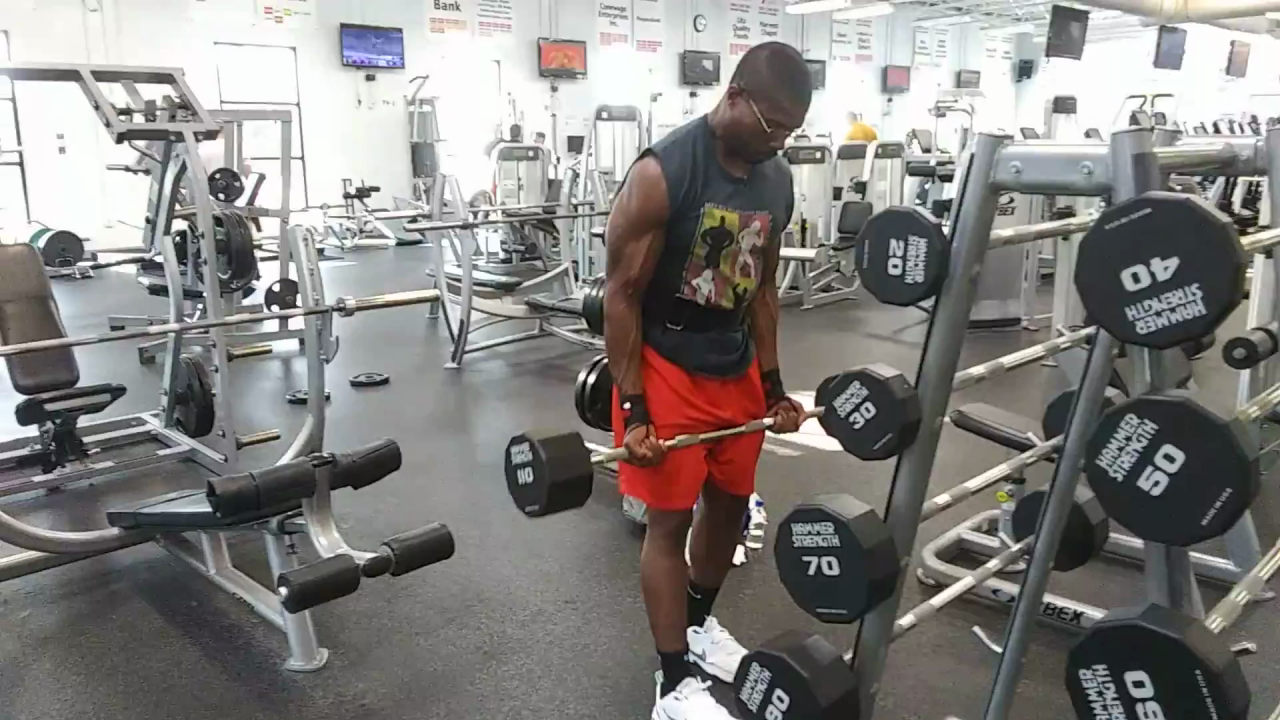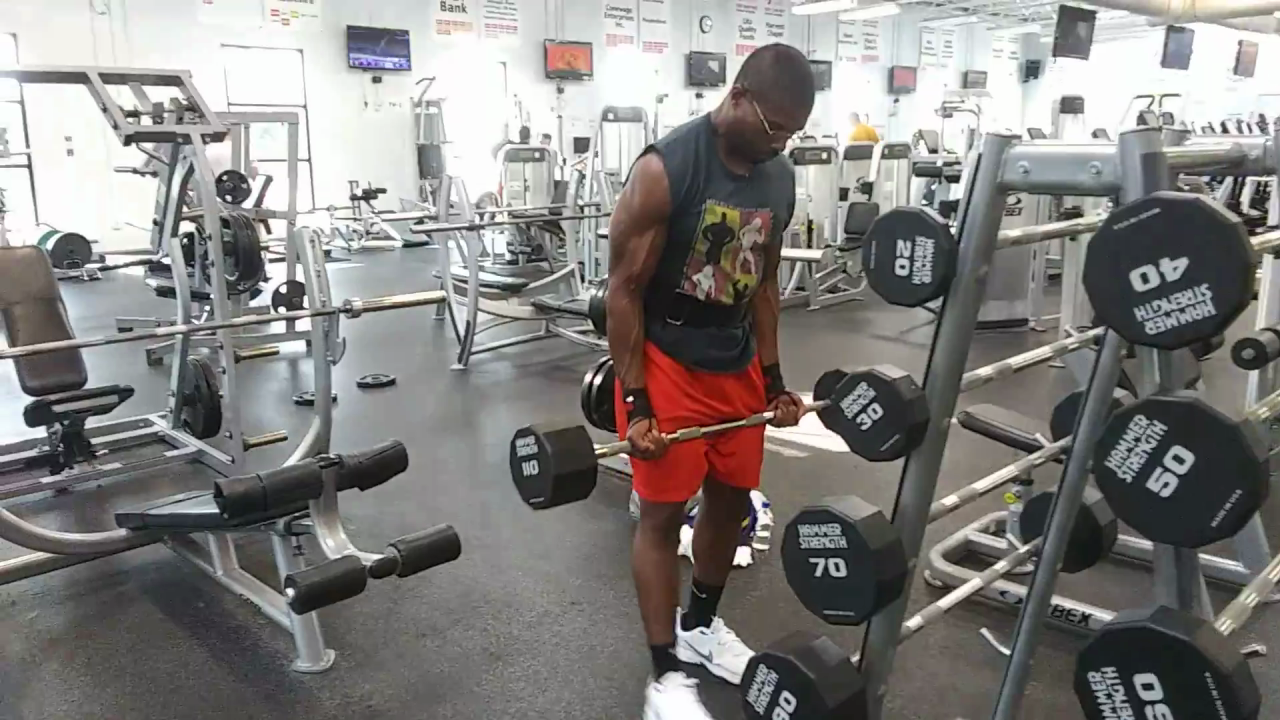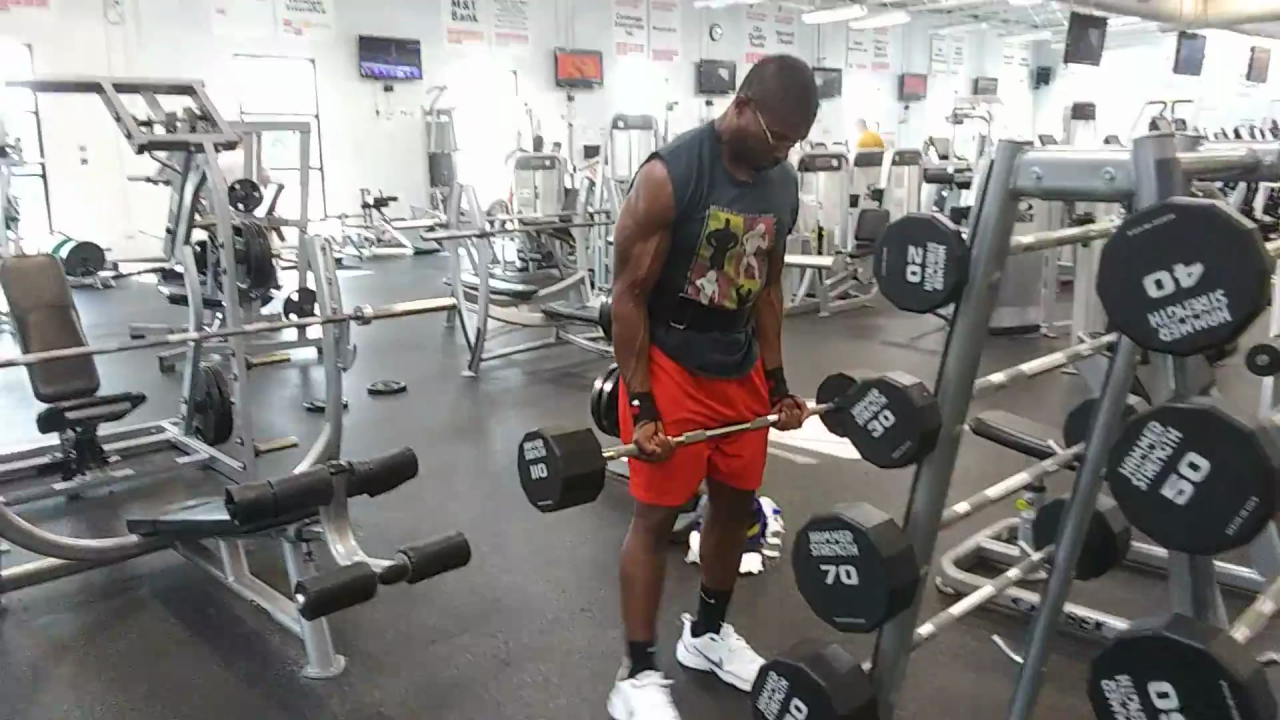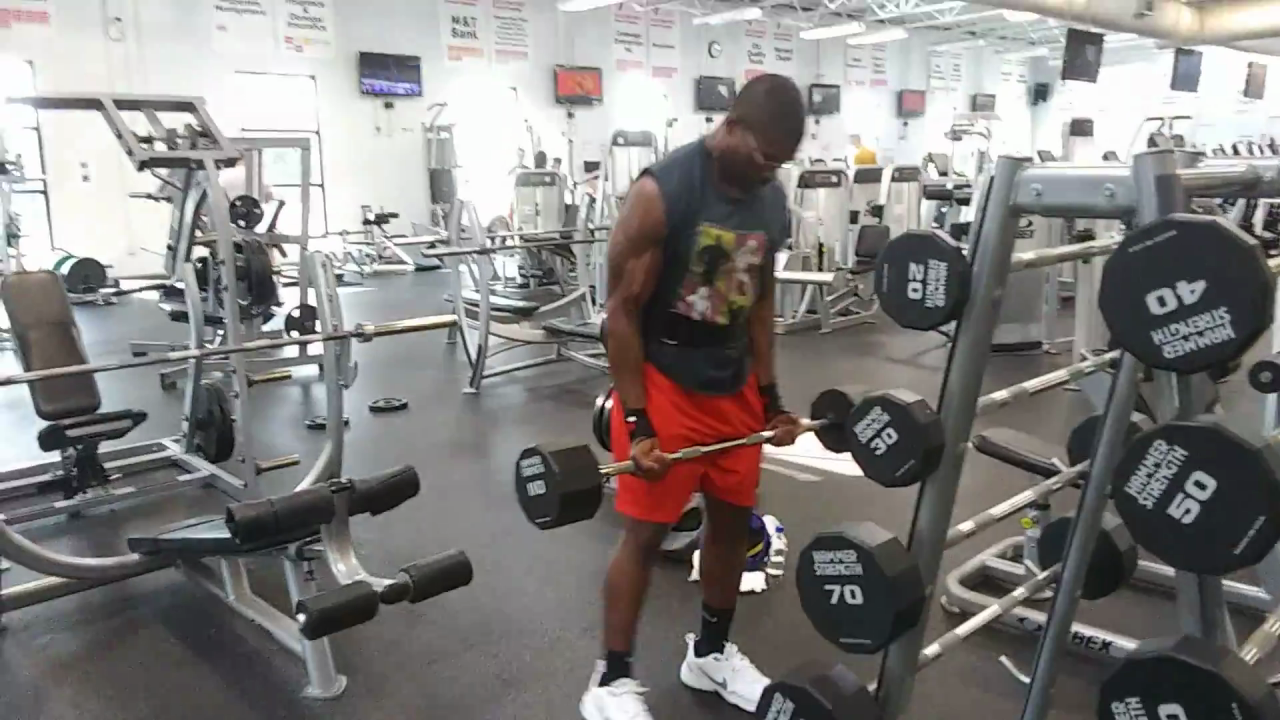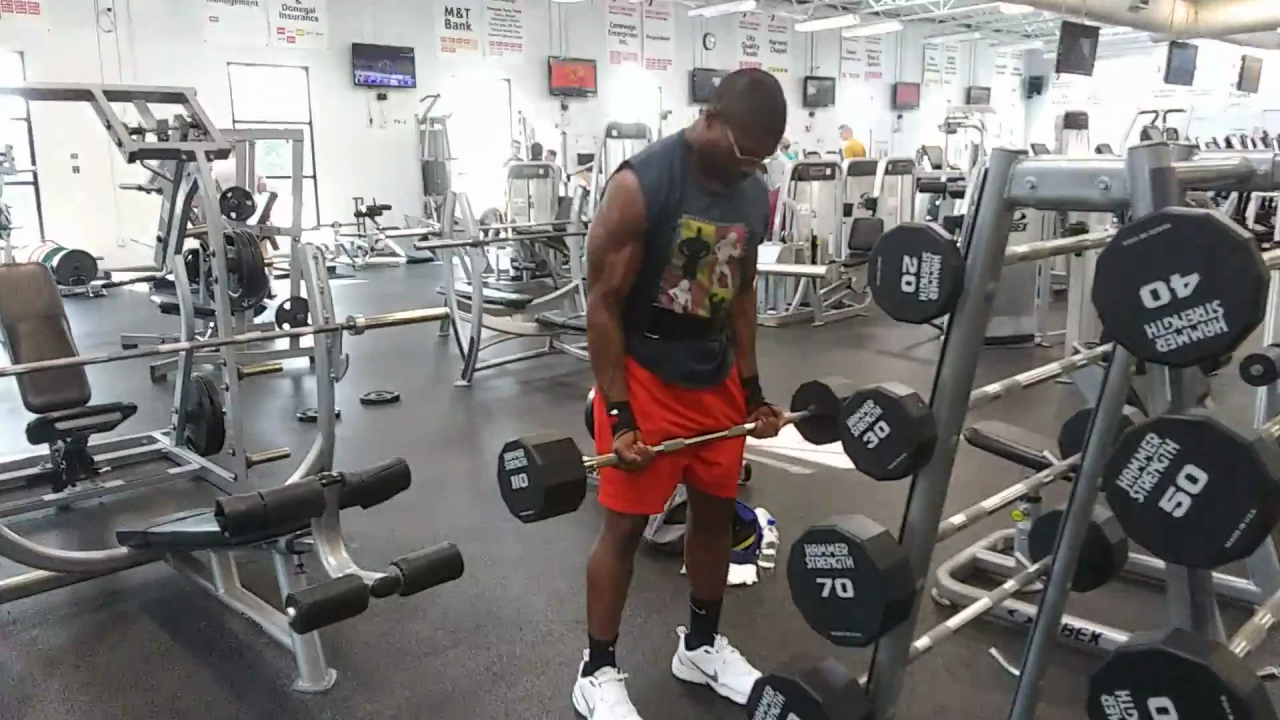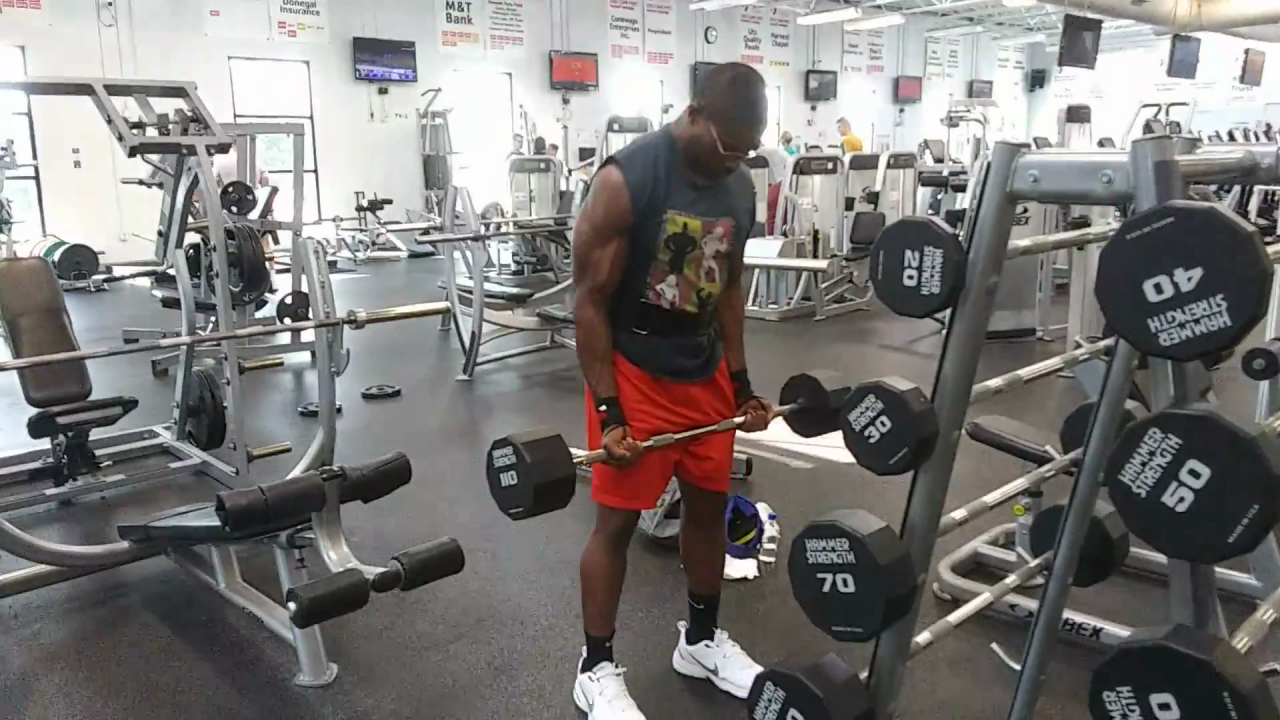
dt=0.1s
person 1, frame 1
left shoulder: (777, 180)
right shoulder: (660, 173)
right elbow: (621, 295)
left wrist: (772, 383)
right wrist: (631, 409)
left hip: (736, 370)
right hip: (667, 369)
left knee: (729, 506)
right knee: (668, 520)
left ankle: (695, 623)
person 1, frame 2
left shoulder: (779, 177)
right shoulder: (663, 169)
right elbow: (624, 289)
left wrist: (773, 378)
right wrist: (635, 403)
left hip: (737, 366)
right hip: (668, 364)
left knee: (731, 501)
right knee: (662, 514)
left ankle: (699, 623)
person 1, frame 3
left shoulder: (782, 183)
right shoulder: (669, 175)
right elbow: (629, 294)
left wrist: (776, 381)
right wrist: (640, 404)
left hip: (739, 372)
right hip: (670, 367)
left knee: (736, 503)
right knee: (655, 518)
left ankle: (707, 632)
person 1, frame 4
left shoulder: (773, 201)
right shoulder: (660, 191)
right elbow: (622, 311)
left wrist: (769, 397)
right wrist: (637, 422)
left hip: (733, 389)
right hip: (664, 385)
left knee: (734, 520)
right knee: (646, 532)
left ankle: (710, 652)
person 1, frame 5
left shoulder: (754, 193)
right shoulder: (639, 184)
right elbow: (603, 304)
left wrist: (751, 389)
right wrist: (619, 415)
left hip: (715, 380)
right hip: (644, 378)
left knee: (716, 511)
right knee: (625, 526)
left ankle: (700, 645)
person 1, frame 6
left shoulder: (740, 188)
right shoulder: (625, 179)
right elbow: (590, 300)
left wrist: (741, 383)
right wrist: (609, 411)
left hip: (704, 375)
right hip: (634, 373)
left knee: (710, 506)
right knee: (617, 520)
left ankle: (701, 640)
